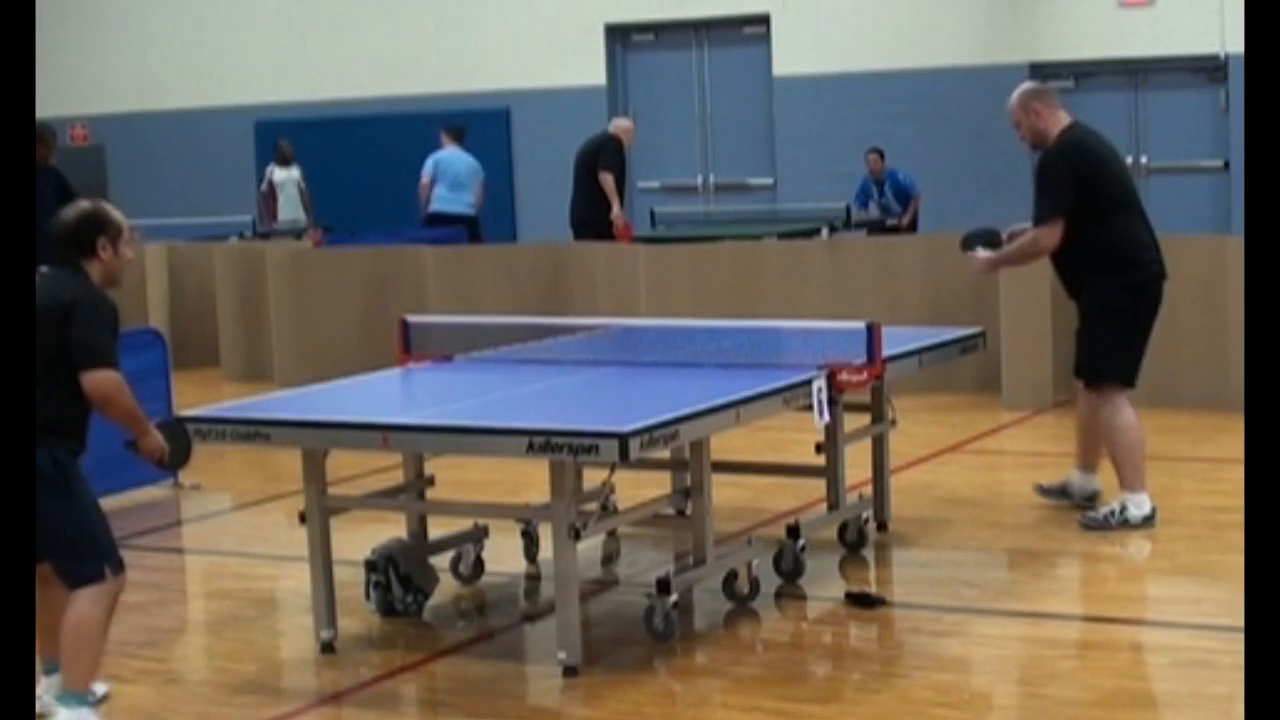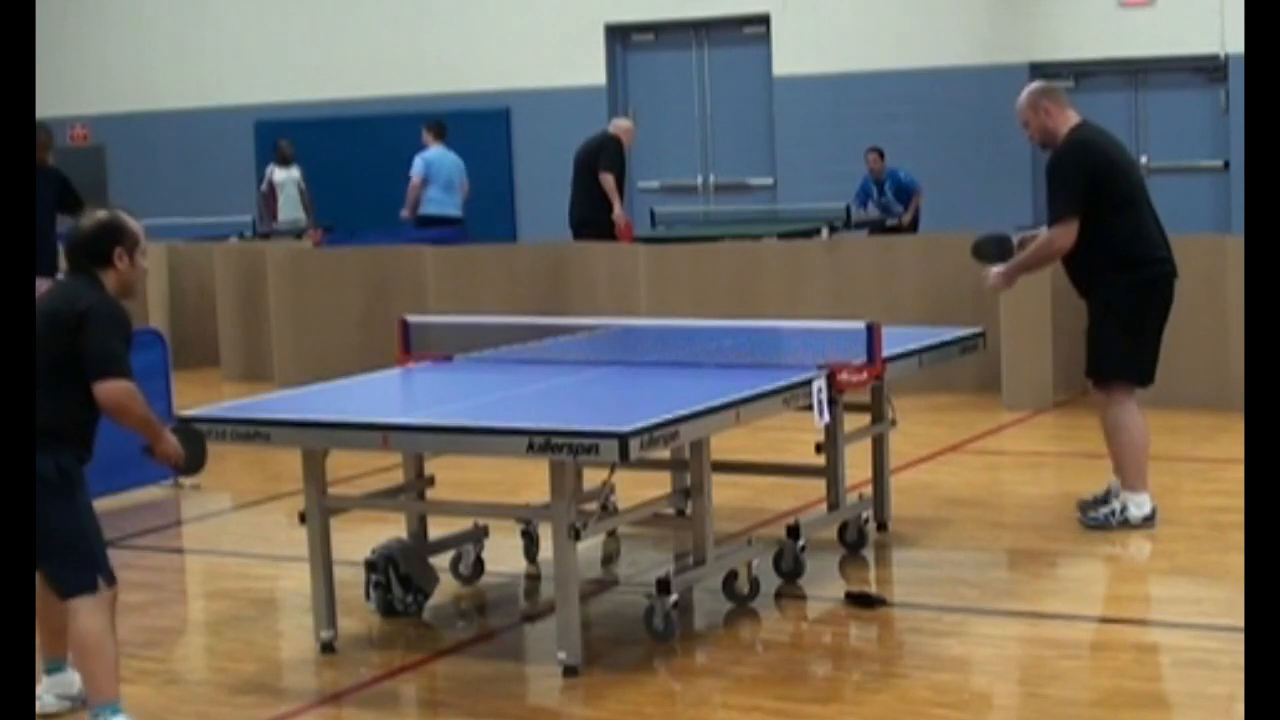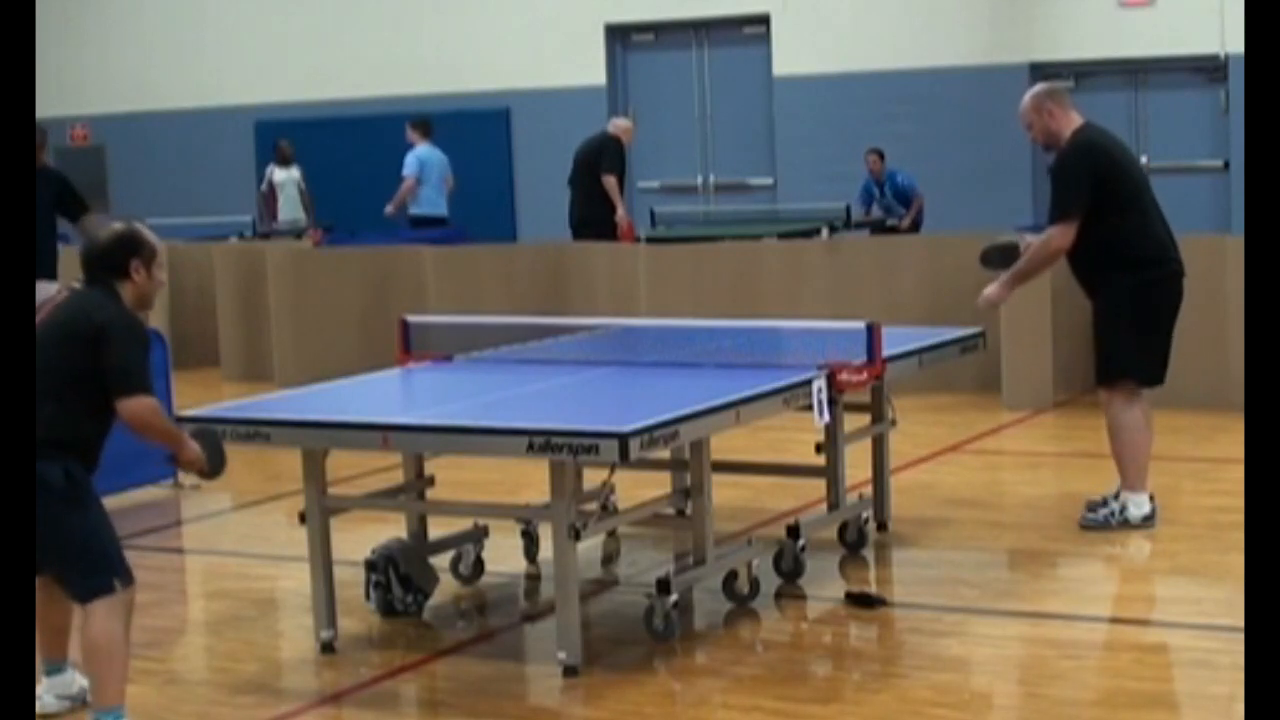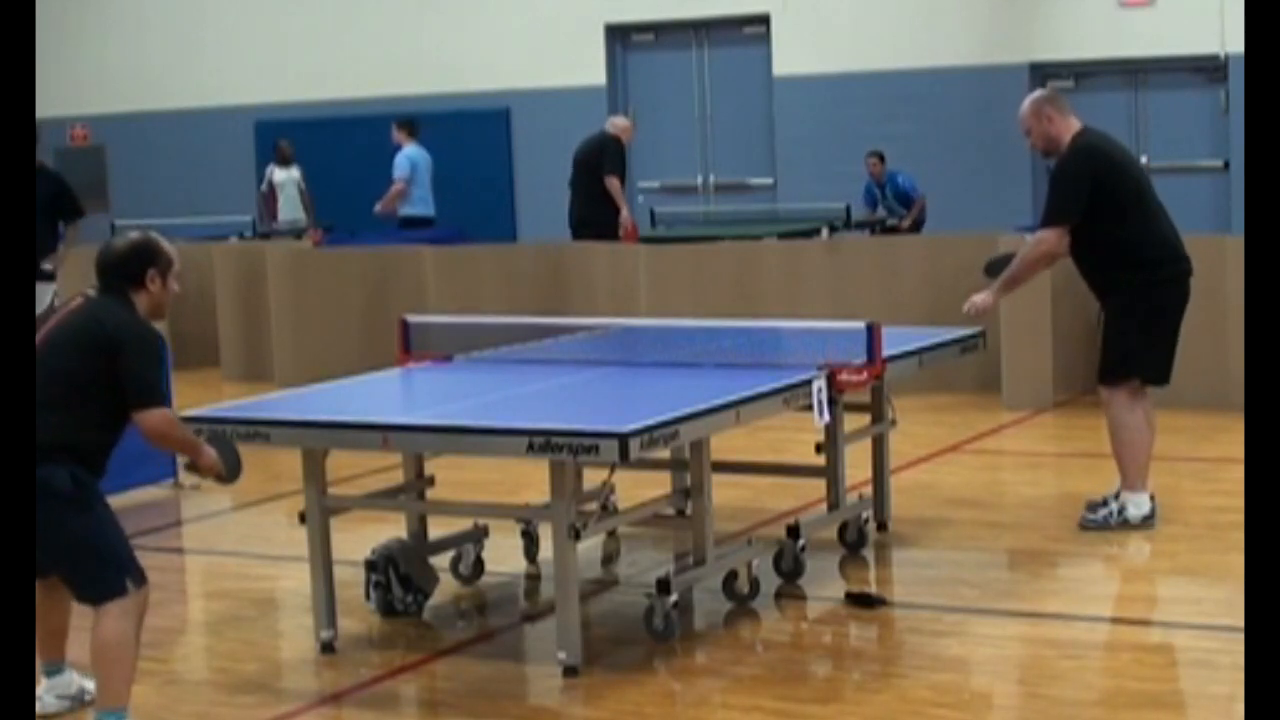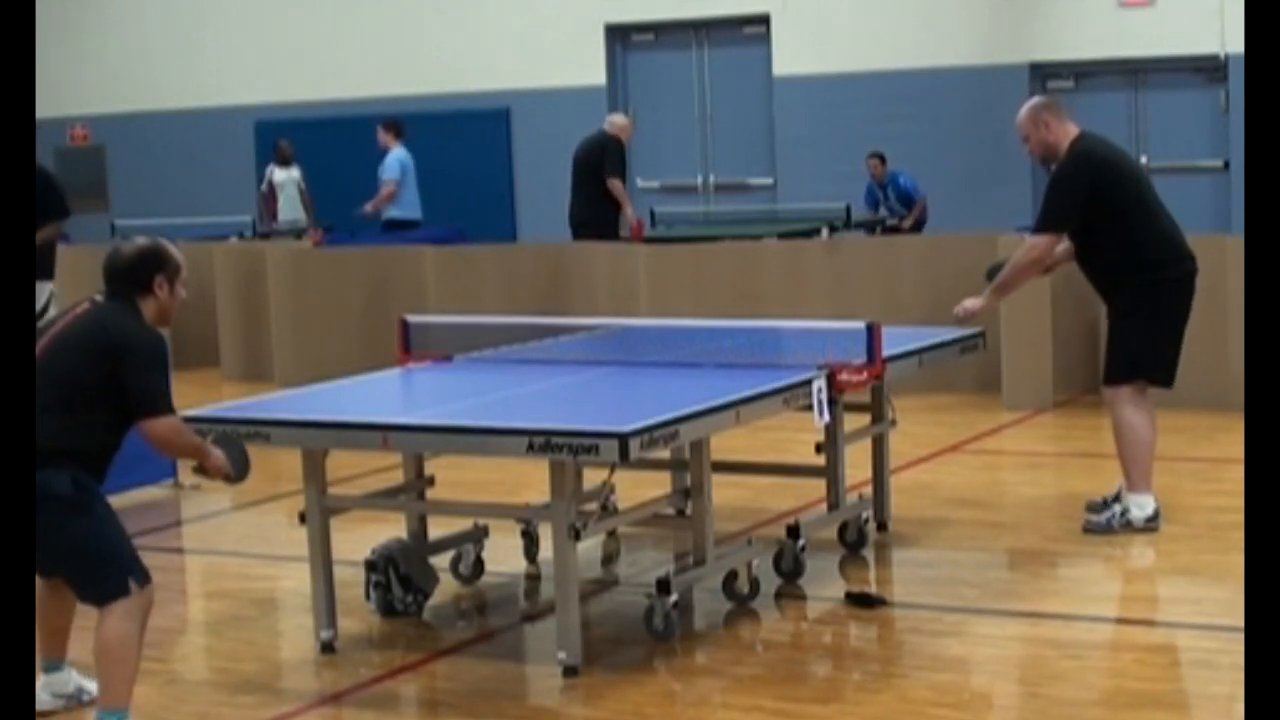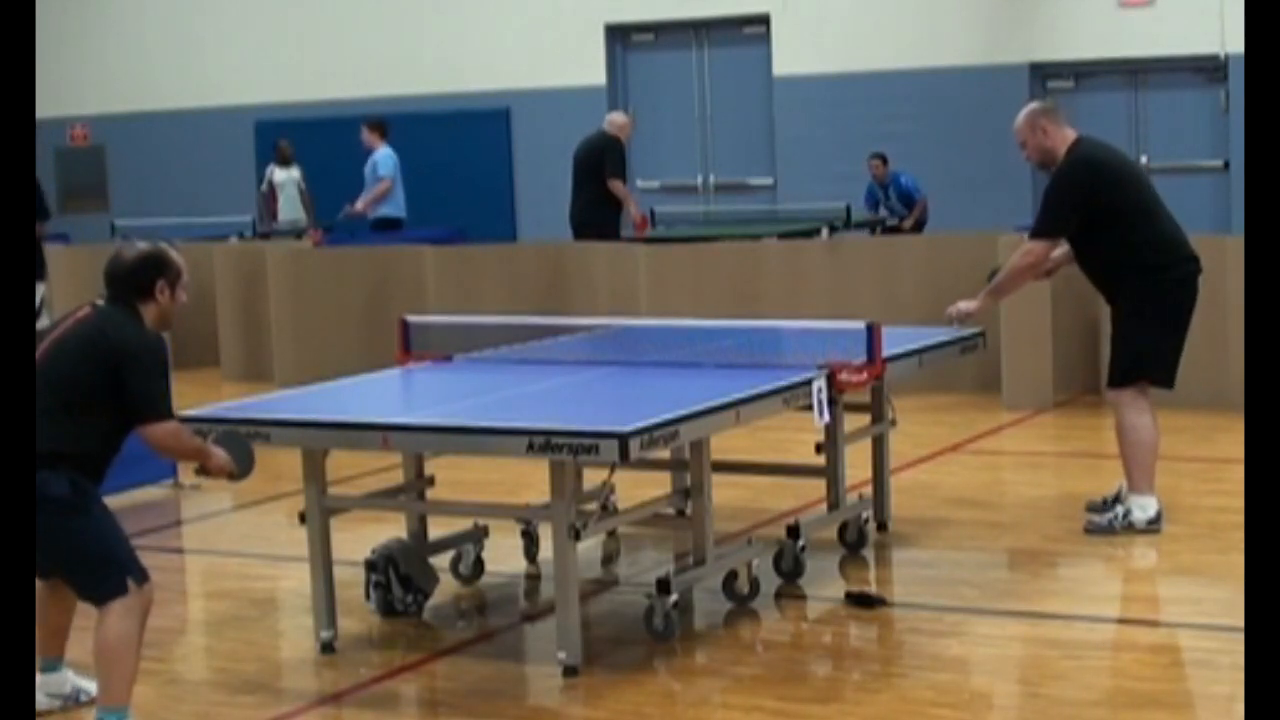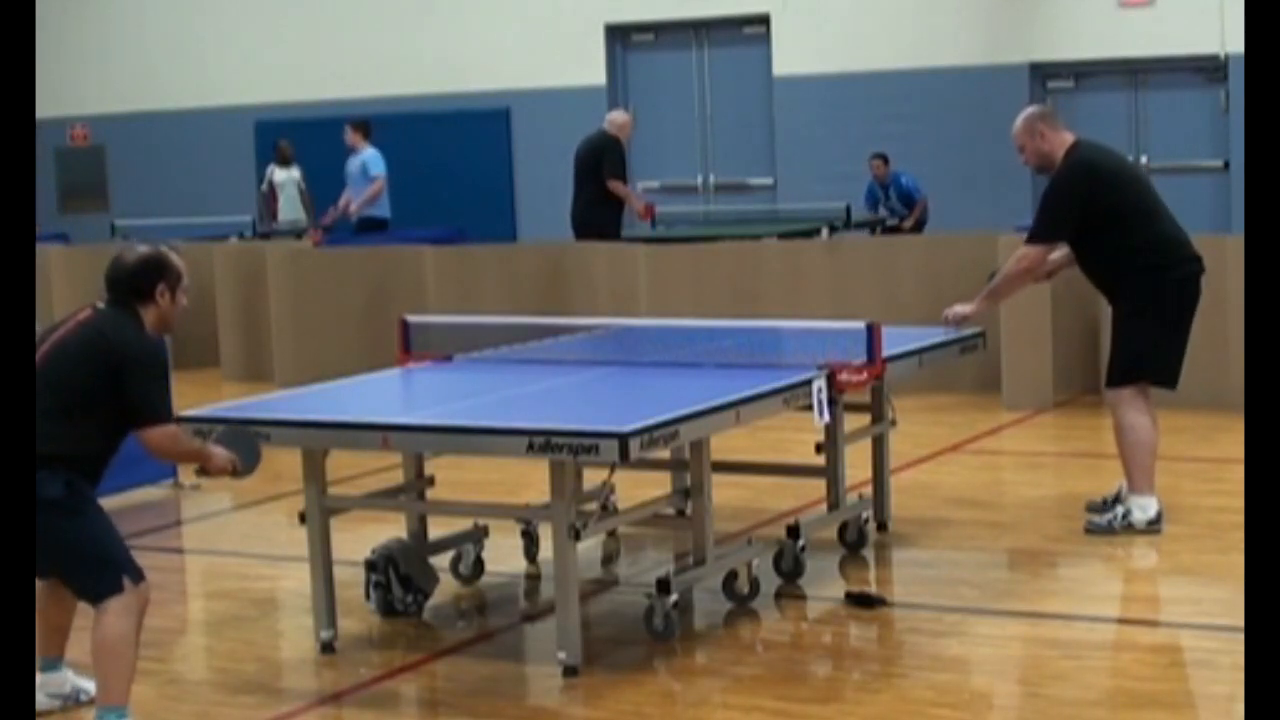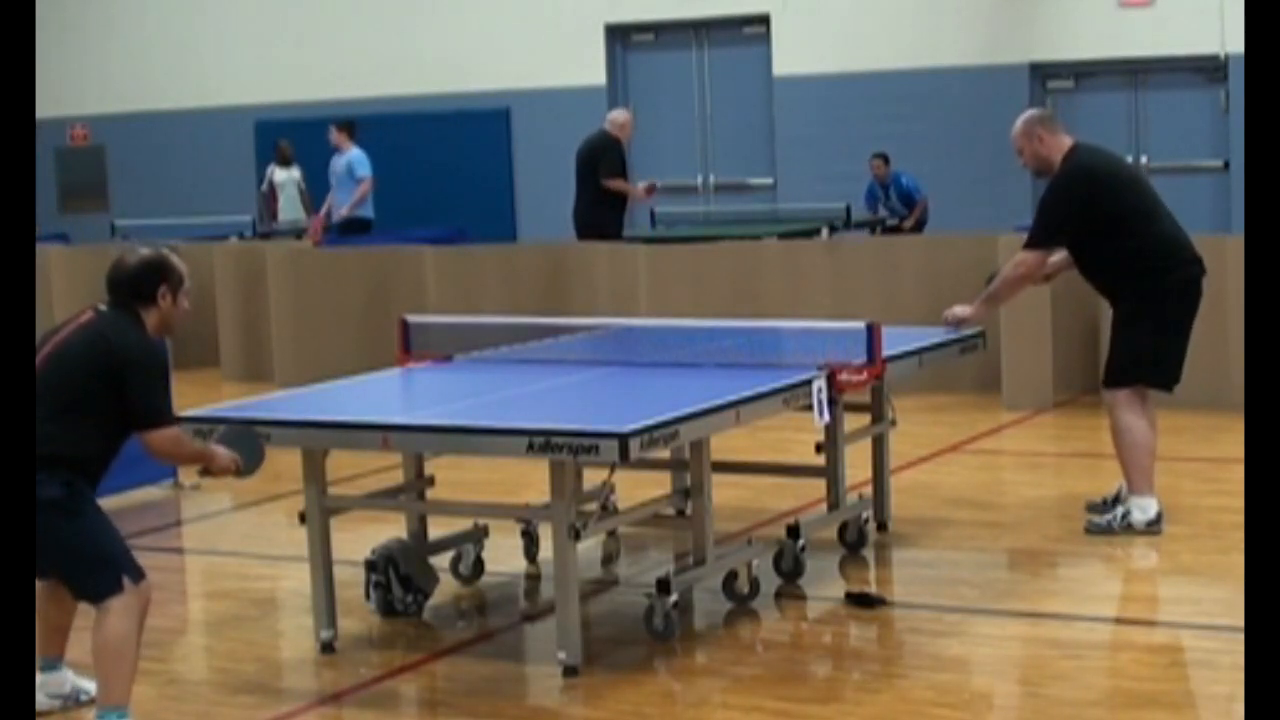
dt=0.5s
person 1, frame 1
left shoulder: (47, 289)
right shoulder: (87, 301)
right elbow: (100, 384)
right wrist: (145, 432)
left hip: (41, 452)
right hip: (43, 456)
left knee: (51, 565)
right knee: (99, 576)
person 1, frame 2
left shoulder: (58, 299)
right shoulder: (101, 310)
right elbow: (113, 393)
right wrist: (159, 436)
left hip: (44, 456)
right hip: (46, 461)
left knee: (58, 568)
right knee: (90, 588)
person 1, frame 3
left shoulder: (68, 308)
right shoulder: (118, 323)
right elbow: (136, 409)
right wrist: (181, 444)
left hip: (45, 463)
right hip: (48, 469)
left knee: (58, 569)
right knee: (108, 591)
person 1, frame 4
left shoulder: (78, 313)
right shoulder: (133, 332)
right elbow: (153, 420)
right wrist: (198, 451)
left hip: (44, 469)
right hip: (50, 475)
left knee: (57, 570)
right knee: (123, 593)
person 1, frame 5
left shoulder: (84, 317)
right shoulder: (138, 338)
right elbow: (159, 428)
right wrist: (206, 453)
left hip: (46, 471)
right hip: (50, 479)
left knee: (63, 568)
right knee: (127, 594)
person 1, frame 6
left shoulder: (87, 322)
right shoulder: (139, 342)
right elbow: (160, 433)
right wrist: (207, 454)
left hip: (46, 473)
right hip: (48, 481)
left knee: (64, 568)
right knee: (127, 593)
person 1, frame 7
left shoulder: (87, 325)
right shoulder: (137, 345)
right elbow: (159, 437)
right wrist: (207, 454)
left hip: (46, 475)
right hip: (46, 483)
left knee: (64, 568)
right knee: (122, 591)
person 1, frame 8
left shoulder: (89, 327)
right shoulder: (138, 348)
right elbow: (161, 440)
right wrist: (210, 455)
left hip: (45, 478)
right hip: (46, 485)
left knee: (64, 568)
right knee: (125, 592)
left ankle: (52, 682)
person 2, frame 1
left shoulder: (1060, 157)
right shoulder: (1086, 143)
left elbow: (1047, 240)
left wrist: (995, 259)
right wrist: (1026, 232)
left hip: (1118, 285)
right hip: (1128, 279)
left knee: (1109, 391)
right knee: (1092, 383)
left ankle: (1137, 503)
right ankle: (1083, 482)
person 2, frame 2
left shoulder: (1069, 156)
right shoulder: (1095, 142)
left elbow: (1063, 239)
left wrist: (1010, 271)
right wrist: (1036, 240)
left hip: (1127, 284)
right hip: (1141, 277)
left knee: (1116, 389)
right knee: (1112, 387)
left ankle: (1137, 503)
right ankle: (1125, 488)
person 2, frame 3
left shoulder: (1075, 156)
right shoulder: (1097, 144)
left elbow: (1060, 239)
left wrist: (1007, 283)
right wrist: (1036, 250)
left hip: (1134, 284)
right hip: (1148, 278)
left knee: (1118, 390)
right knee: (1128, 389)
left ankle: (1136, 504)
right ankle: (1133, 491)
person 2, frame 4
left shoulder: (1077, 161)
right shoulder: (1095, 150)
left elbow: (1047, 242)
left wrist: (995, 292)
right wrist: (1053, 254)
left hip: (1144, 285)
right hip: (1154, 279)
left knee: (1118, 390)
right knee: (1132, 389)
left ankle: (1135, 504)
right ankle: (1134, 492)
person 2, frame 5
left shoulder: (1076, 167)
right shoulder: (1092, 156)
left elbow: (1037, 249)
left wrist: (986, 298)
right wrist: (1055, 259)
left hip: (1151, 284)
right hip: (1156, 280)
left knee: (1123, 390)
right knee: (1132, 388)
left ankle: (1141, 506)
right ankle: (1135, 492)
person 2, frame 6
left shoulder: (1075, 172)
right shoulder: (1091, 160)
left elbow: (1032, 255)
left wrist: (981, 301)
right wrist: (1056, 261)
left hip: (1155, 286)
right hip: (1159, 281)
left knee: (1126, 393)
right knee: (1132, 390)
left ankle: (1142, 507)
right ankle: (1136, 492)
person 2, frame 7
left shoulder: (1072, 176)
right shoulder: (1089, 163)
left elbow: (1028, 259)
left wrist: (977, 305)
right wrist: (1055, 263)
left hip: (1157, 285)
right hip: (1163, 280)
left knee: (1125, 392)
right knee: (1133, 390)
left ankle: (1143, 507)
right ankle: (1136, 491)
person 2, frame 8
left shoulder: (1071, 181)
right shoulder: (1089, 166)
left elbow: (1026, 264)
left wrist: (977, 308)
right wrist: (1054, 266)
left hip: (1158, 287)
right hip: (1166, 281)
left knee: (1122, 394)
right knee: (1134, 391)
left ankle: (1143, 508)
right ankle: (1136, 492)
